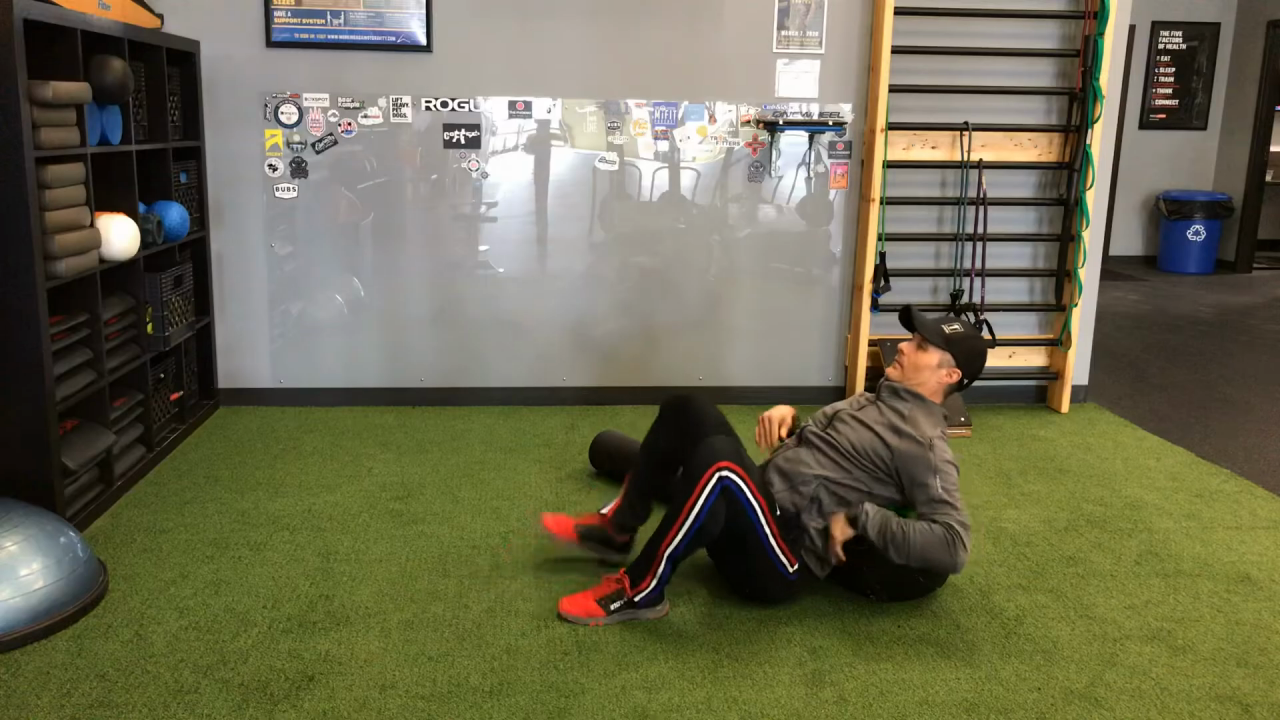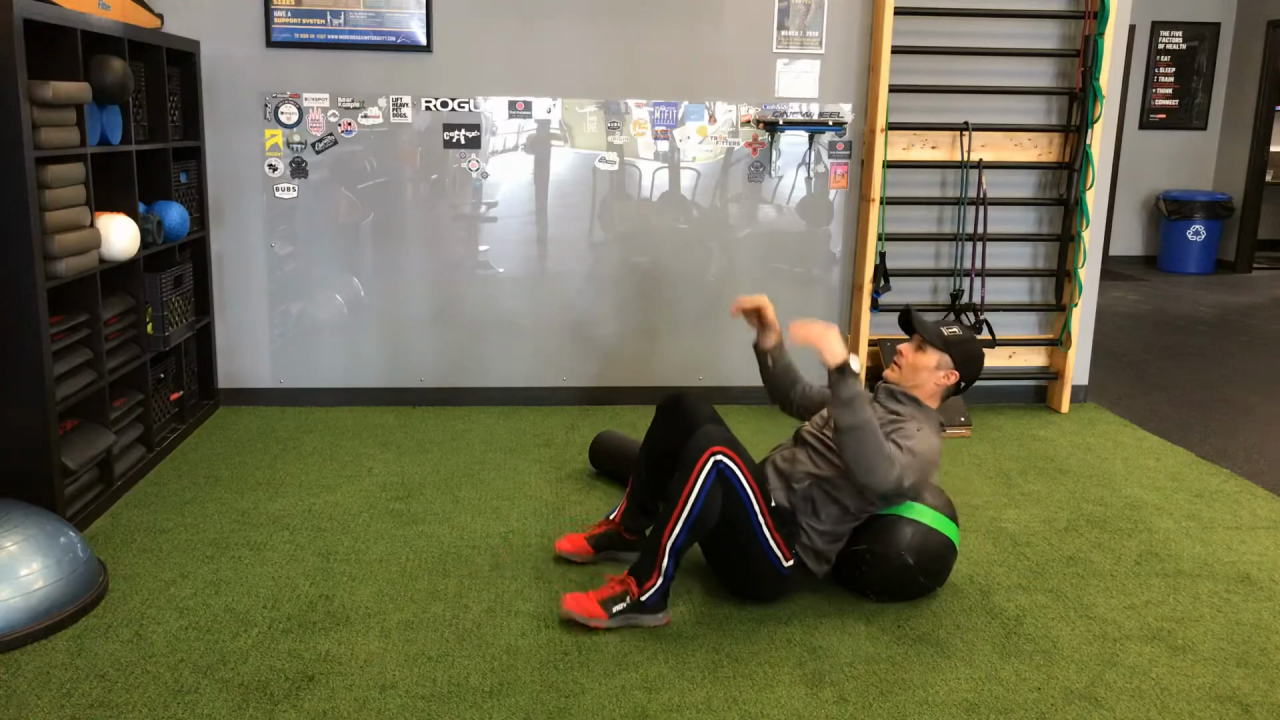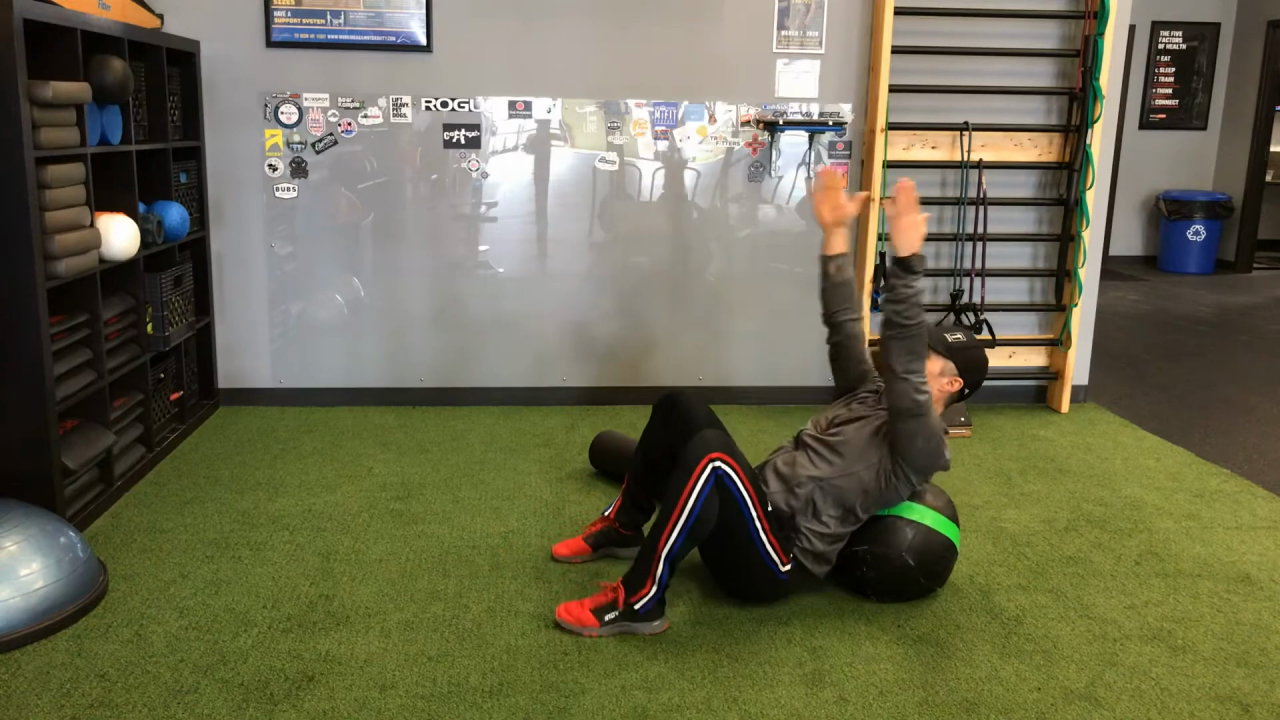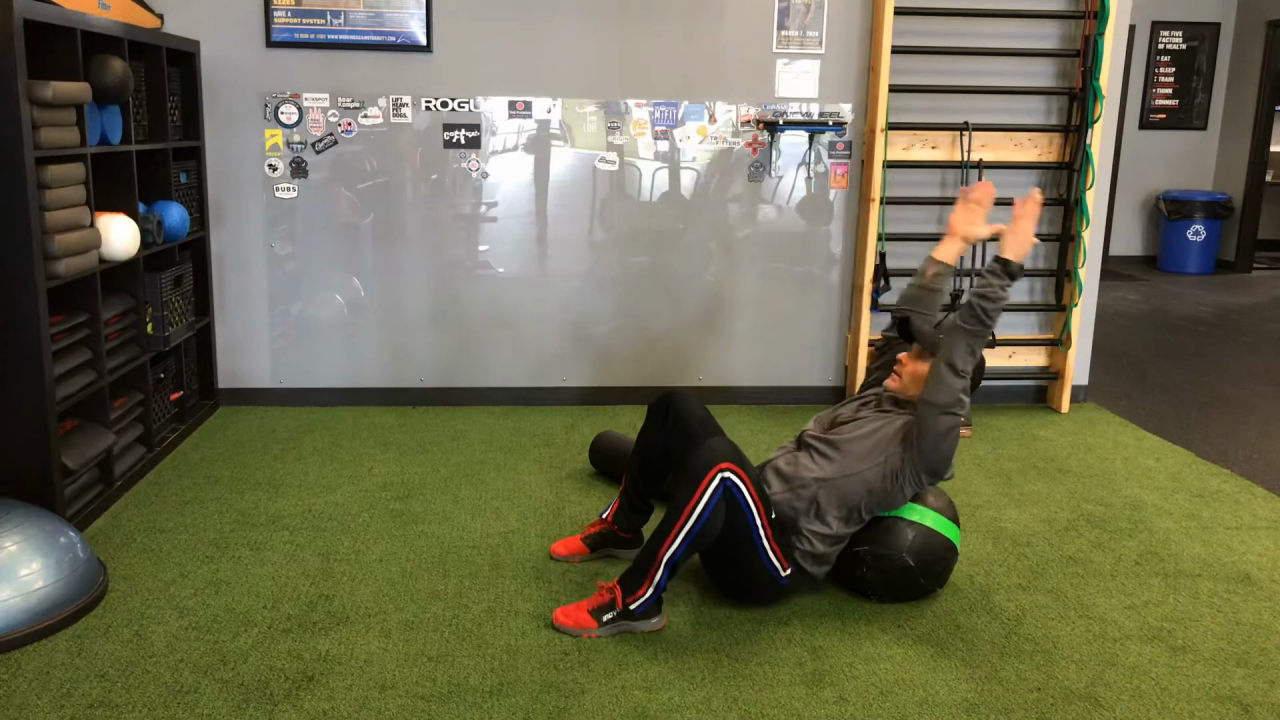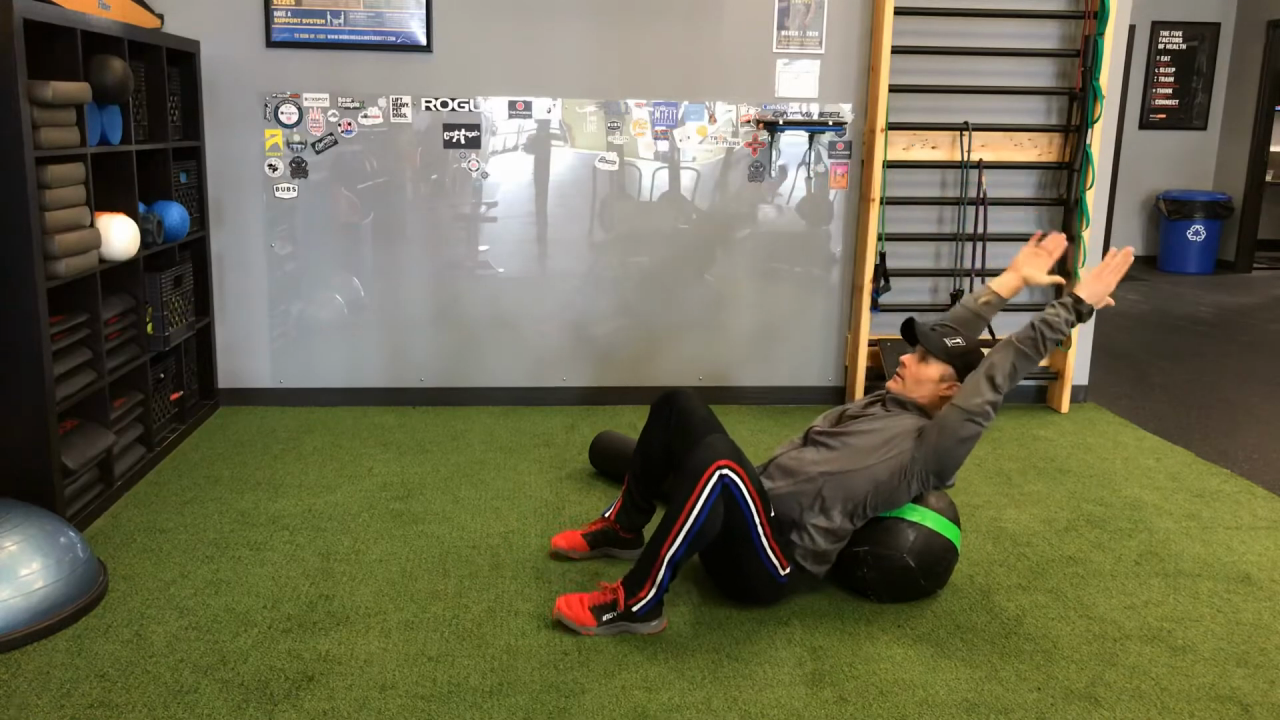
dt=0.4s
person 1, frame 1
left shoulder: (924, 446)
right shoulder: (879, 401)
left elbow: (952, 549)
left wrist: (861, 518)
right wrist: (787, 416)
left hip: (776, 558)
right hip: (751, 510)
left knee: (718, 456)
right knee: (687, 410)
left ankle: (640, 590)
right ankle: (616, 529)
person 1, frame 2
left shoulder: (919, 443)
right shoulder: (880, 400)
left elbow: (875, 474)
right elbow: (793, 398)
left wrist: (844, 367)
right wrist: (768, 336)
left hip: (778, 553)
right hip: (754, 505)
left knee: (712, 446)
right knee: (683, 408)
left ankle: (644, 594)
right ankle: (627, 531)
person 1, frame 3
left shoulder: (917, 445)
right shoulder: (869, 395)
left elbow: (908, 366)
right elbow: (842, 325)
left wrist: (907, 259)
right wrist: (836, 235)
left hip: (769, 560)
right hip: (750, 511)
left knee: (708, 453)
right knee: (679, 408)
left ankle: (638, 603)
right ankle: (622, 529)
person 1, frame 4
left shoulder: (923, 446)
right shoulder: (880, 398)
left elbow: (958, 358)
right elbow: (910, 322)
left wrist: (1006, 262)
right wrist: (952, 243)
left hip: (765, 563)
right hip: (743, 512)
left knee: (717, 464)
right knee: (675, 407)
left ankle: (634, 604)
right ankle: (621, 530)
person 1, frame 5
left shoulder: (929, 446)
right shoulder: (888, 403)
left elbow: (997, 375)
right elbow: (946, 339)
left wrist: (1074, 304)
right wrist: (1010, 281)
left hip: (765, 561)
right hip: (745, 513)
left knee: (715, 462)
right knee: (678, 406)
left ankle: (635, 603)
right ankle: (622, 529)
